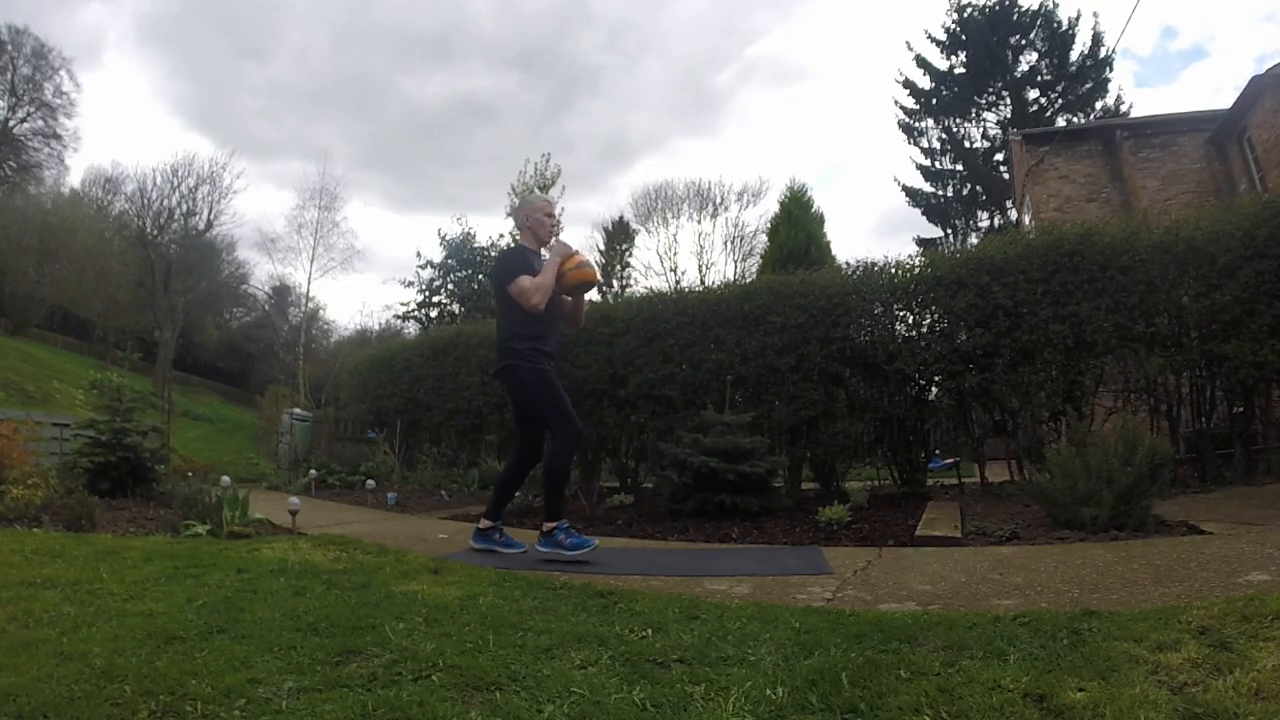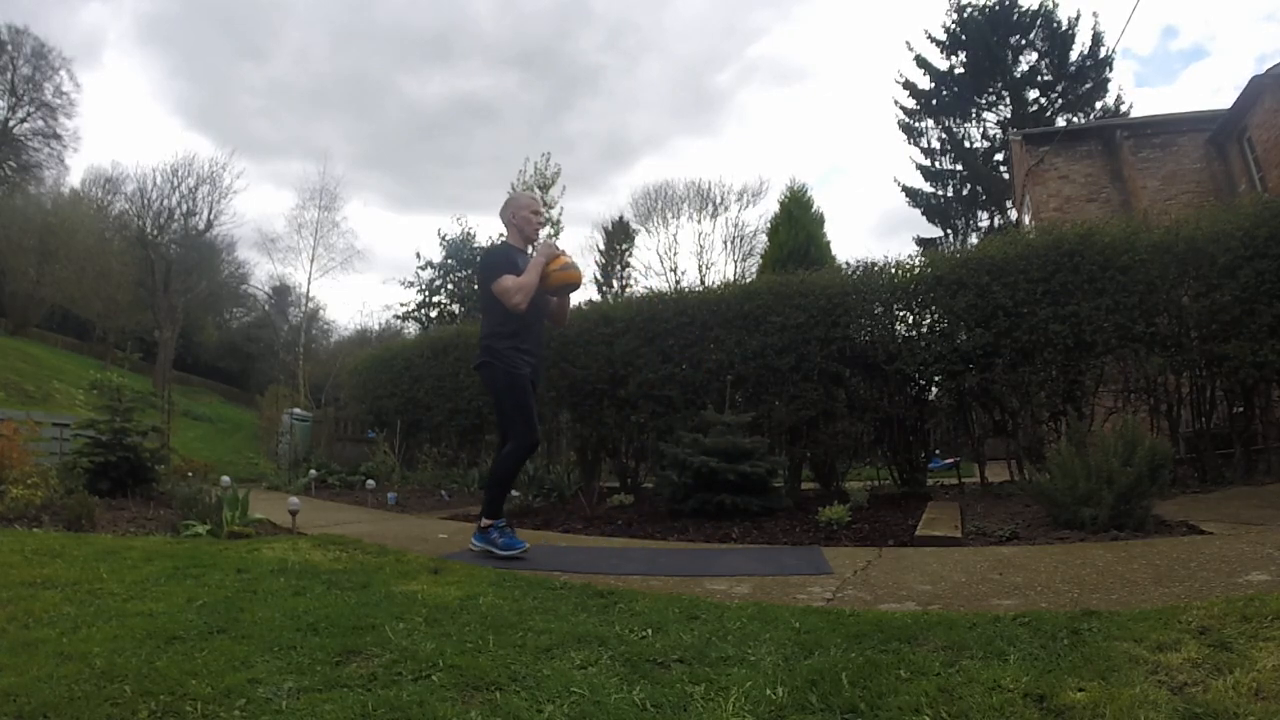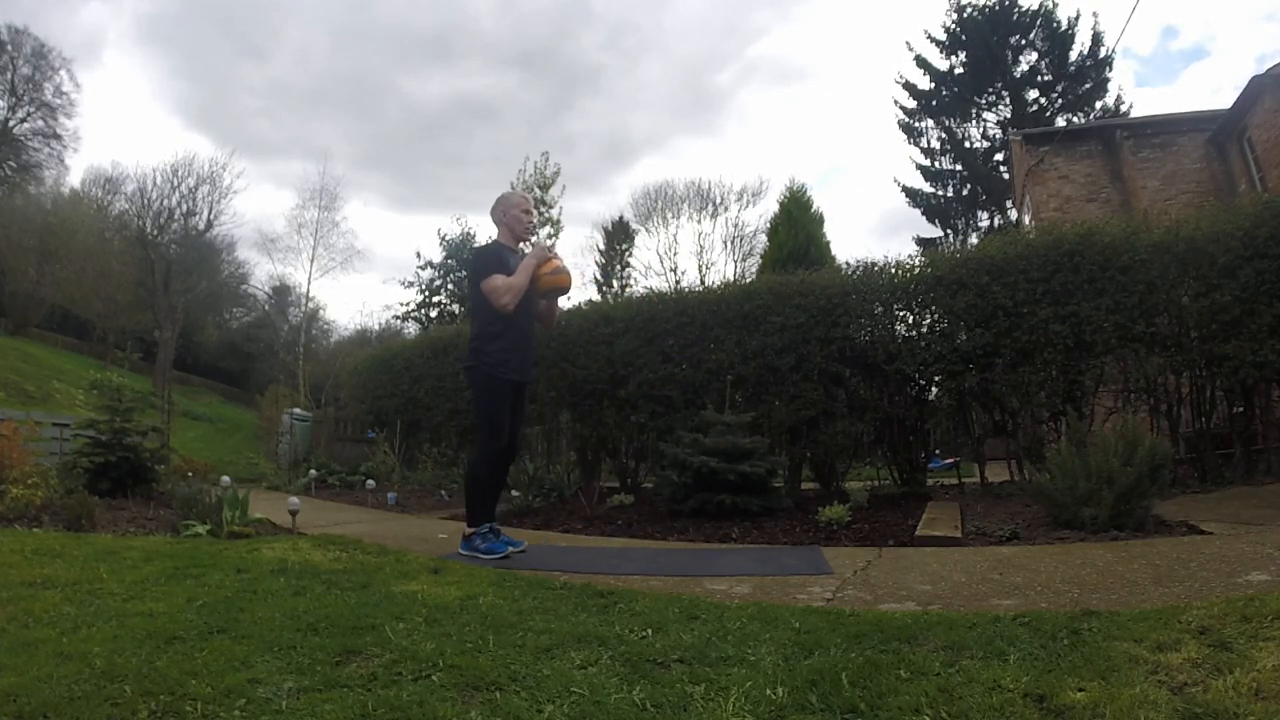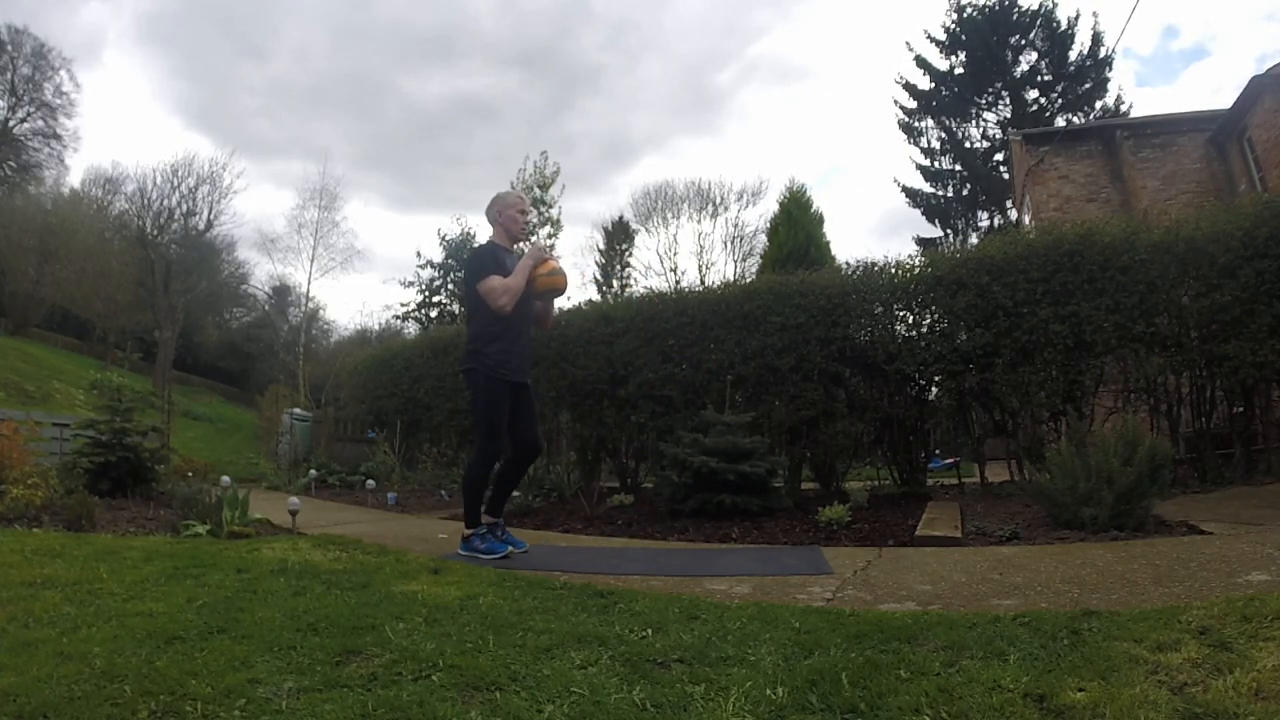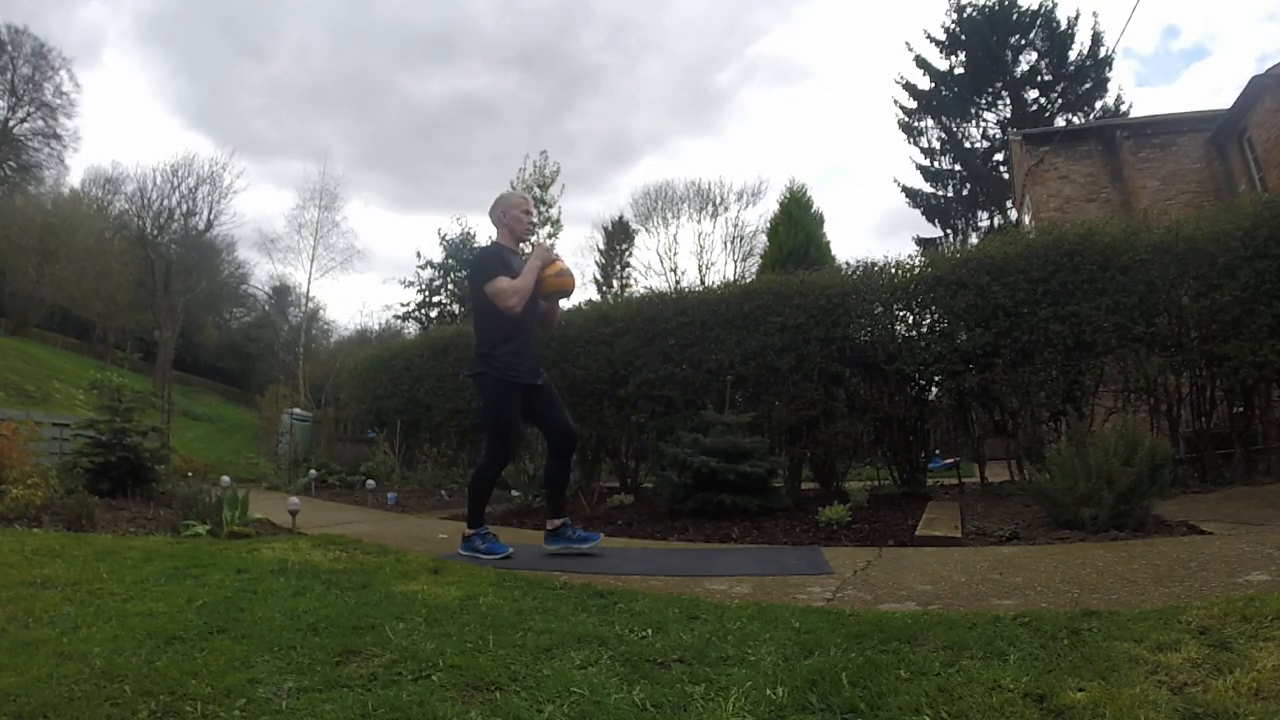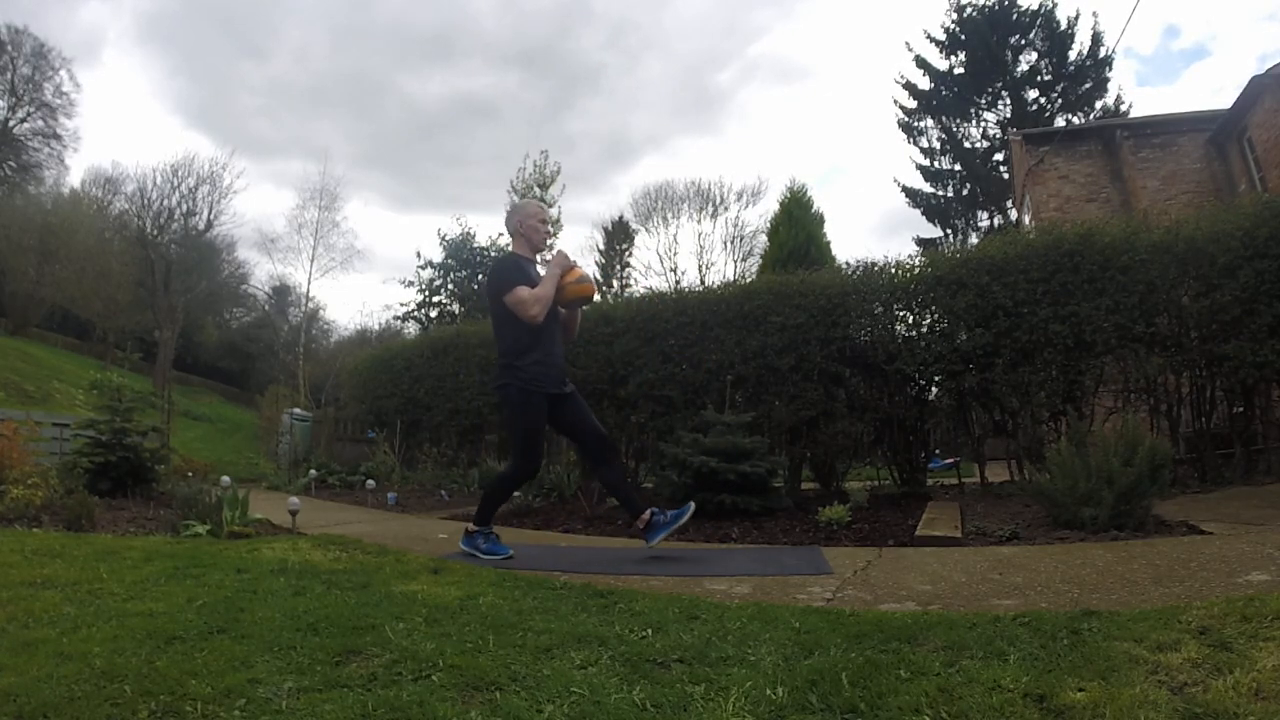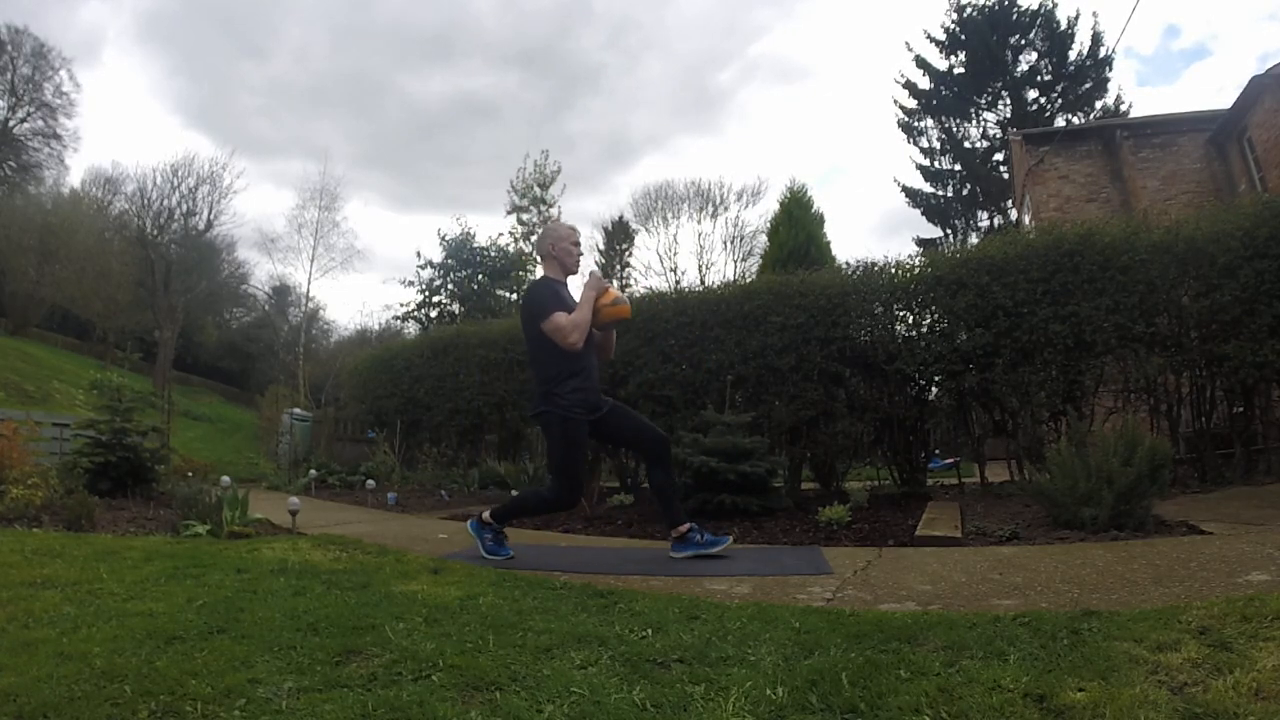
dt=0.2s
person 1, frame 1
left shoulder: (545, 266)
right shoulder: (511, 259)
left elbow: (574, 319)
right elbow: (535, 300)
right wrist: (555, 259)
left hip: (536, 366)
right hip: (523, 363)
left knee: (529, 451)
right knee: (568, 434)
left ankle: (487, 528)
right ankle: (552, 526)
person 1, frame 2
left shoulder: (532, 263)
right shoulder: (497, 257)
left elbow: (559, 317)
right elbow: (516, 299)
right wrist: (540, 259)
left hip: (524, 366)
right hip: (503, 363)
left knee: (515, 444)
right knee: (525, 440)
left ankle: (493, 524)
right ankle: (488, 525)
person 1, frame 3
left shoulder: (523, 262)
right shoulder: (487, 256)
left elbow: (547, 319)
right elbow: (505, 299)
right wrist: (531, 261)
left hip: (516, 370)
right hip: (490, 367)
left knee: (506, 449)
right knee: (492, 448)
left ankle: (487, 526)
right ankle: (473, 533)
person 1, frame 4
left shoulder: (518, 263)
right shoulder: (483, 257)
left elbow: (542, 321)
right elbow: (502, 301)
right wrist: (528, 262)
left hip: (516, 371)
right hip: (489, 369)
left knee: (528, 447)
right knee: (490, 449)
left ankle: (490, 521)
right ankle: (472, 534)
person 1, frame 5
left shoulder: (523, 262)
right shoulder: (487, 258)
left elbow: (546, 322)
right elbow: (510, 302)
right wrist: (536, 263)
left hip: (530, 372)
right hip: (499, 373)
left knee: (565, 437)
right knee: (500, 452)
left ankle: (556, 527)
right ankle: (474, 532)
person 1, frame 6
left shoulder: (536, 273)
right shoulder: (505, 268)
left elbow: (566, 332)
right elbow: (533, 311)
right wrist: (555, 269)
left hip: (554, 382)
right hip: (522, 383)
left knee: (600, 444)
right knee: (527, 464)
left ankle: (648, 521)
right ankle: (477, 530)
person 1, frame 7
left shoulder: (564, 296)
right shoulder: (539, 294)
left elbow: (606, 351)
right elbow: (573, 340)
right wrist: (591, 293)
left hip: (593, 403)
right hip: (563, 408)
left knee: (657, 445)
right knee: (567, 493)
left ankle: (683, 534)
right ankle: (489, 522)
